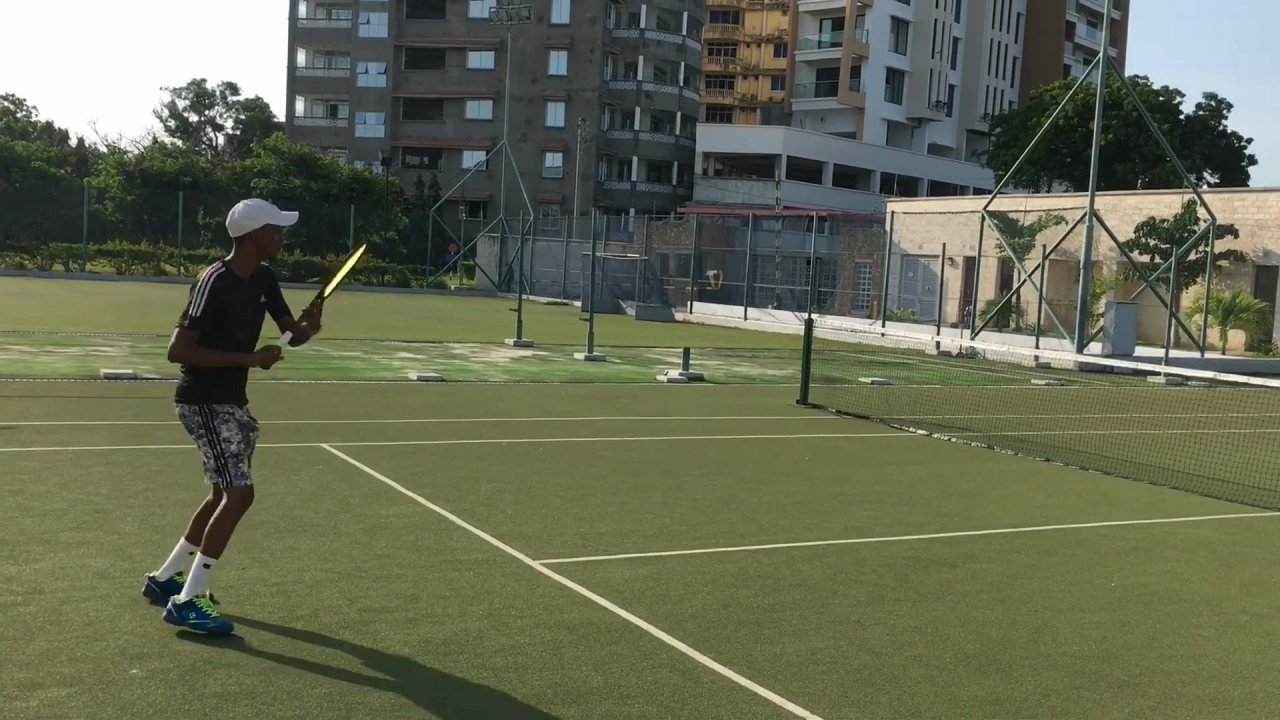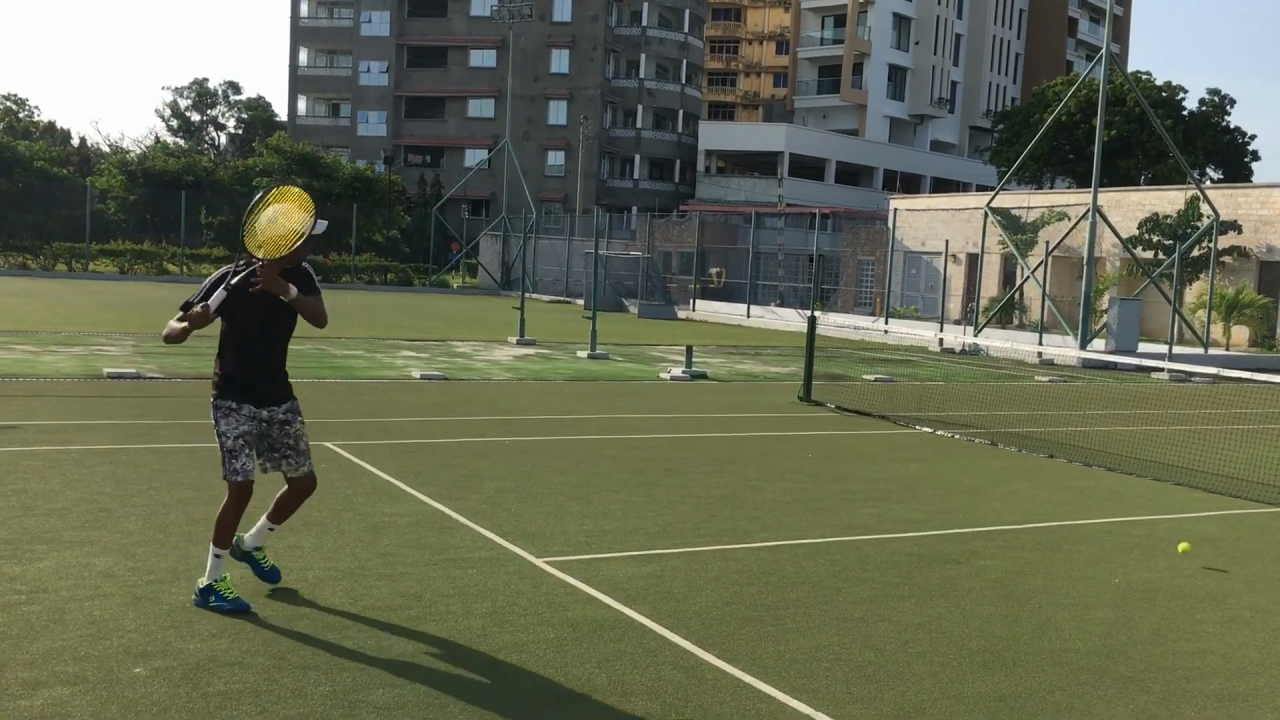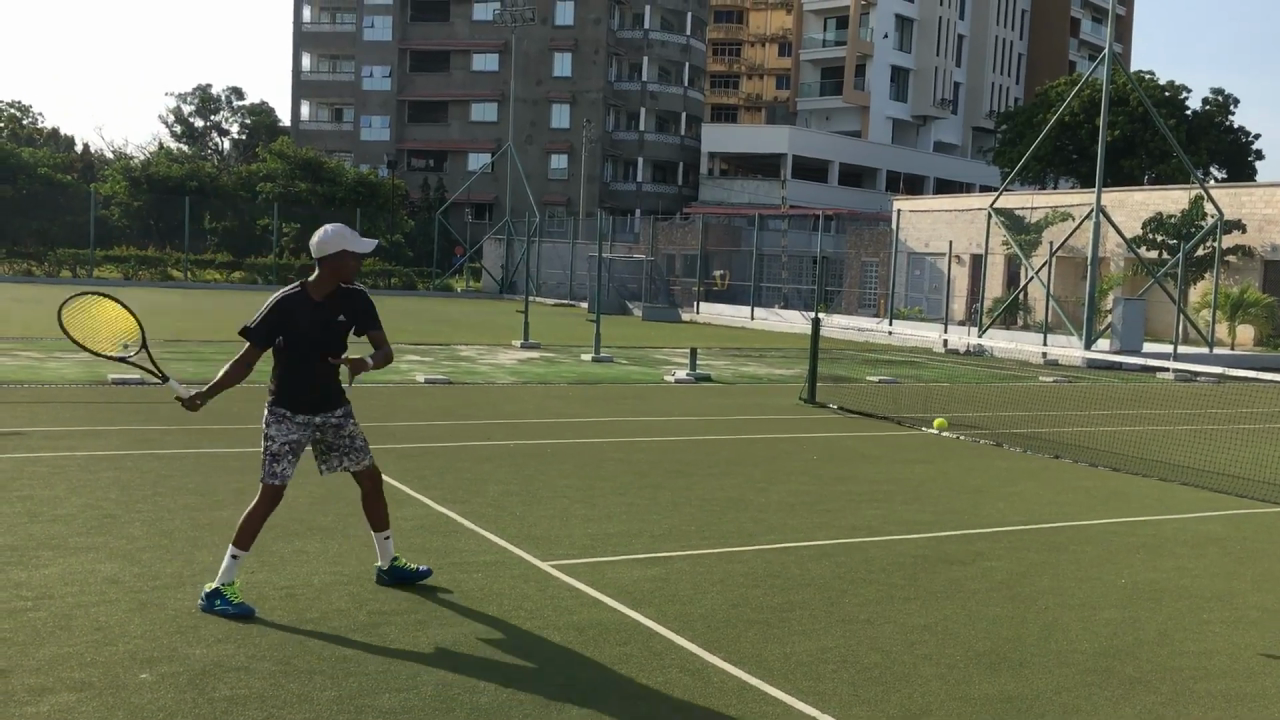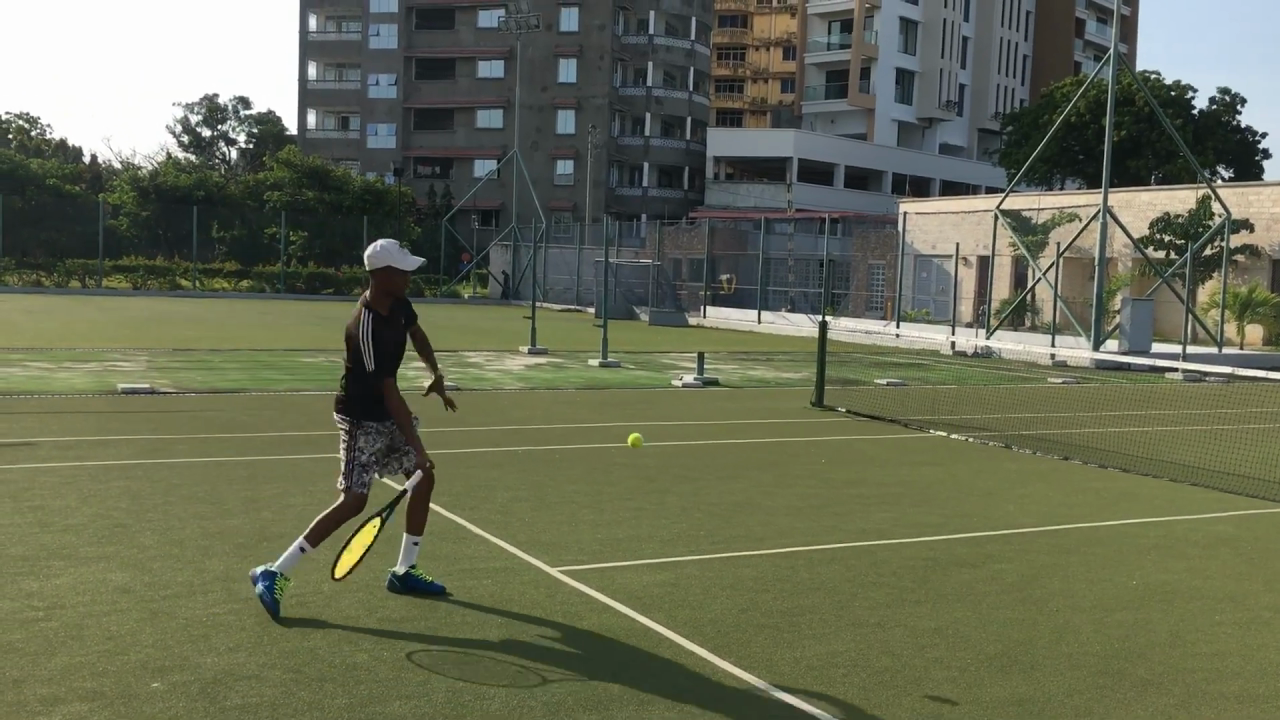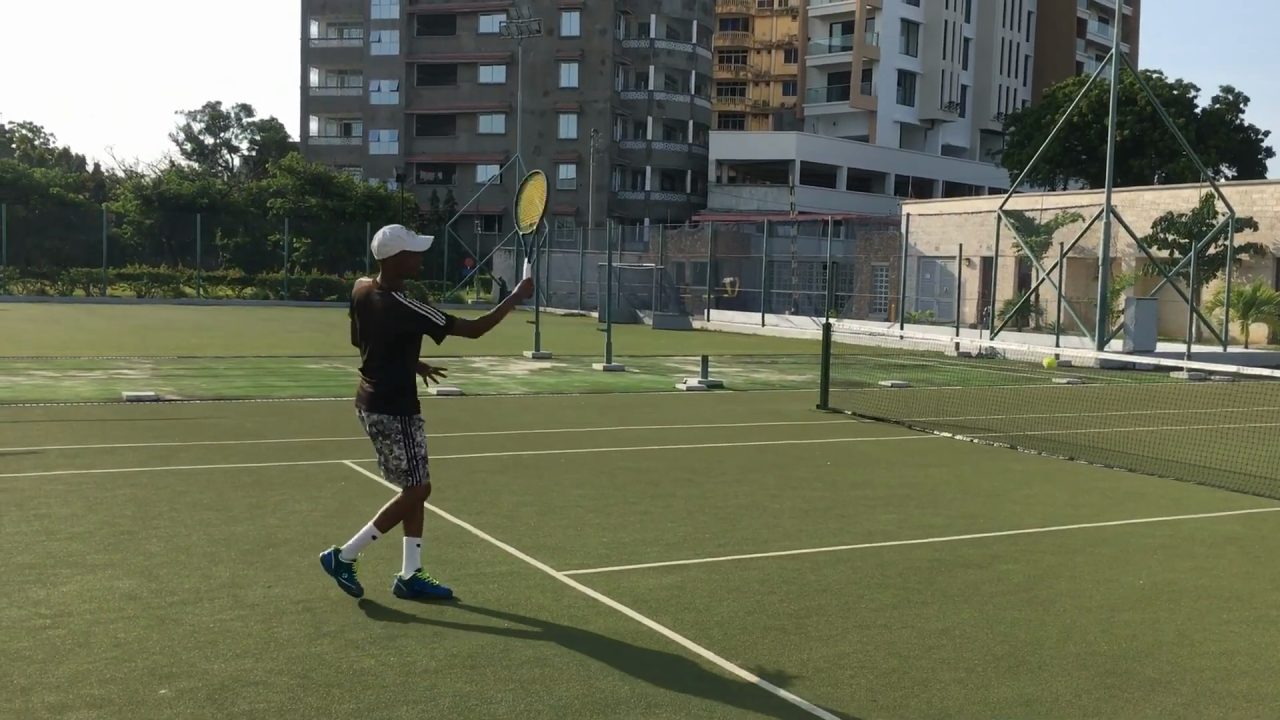
dt=0.3s
person 1, frame 1
left shoulder: (266, 279)
right shoulder: (214, 282)
left elbow: (297, 337)
right elbow: (178, 352)
left wrist: (308, 324)
right wrist: (246, 358)
left hip: (233, 402)
right hip: (205, 403)
left knee: (225, 495)
right knee: (241, 494)
left ankle: (164, 580)
right ankle: (188, 600)
person 1, frame 2
left shoulder: (298, 277)
right shoulder: (227, 280)
left elbow: (320, 319)
right elbow: (171, 331)
left wrist: (285, 291)
right wrist: (191, 322)
left hip: (279, 399)
right hip: (233, 401)
left knee: (305, 482)
right knee: (241, 489)
left ankle: (251, 543)
right ankle: (210, 583)
person 1, frame 3
left shoulder: (356, 300)
right shoulder: (284, 304)
left elbow: (384, 350)
right elbow: (245, 361)
left wrist: (367, 363)
right wrist: (204, 395)
left hip: (333, 408)
right hip: (287, 412)
left knee: (371, 479)
right knee: (270, 494)
left ankle: (388, 563)
right ankle: (220, 587)
person 1, frame 4
left shoulder: (397, 303)
right shoulder: (367, 328)
left elbow: (417, 335)
right elbow: (391, 395)
left wrist: (436, 374)
right wrist: (417, 449)
left hip: (390, 413)
right hip: (361, 418)
left knee: (424, 481)
right knee: (352, 502)
left ankle: (404, 571)
right ankle: (274, 573)
person 1, frame 5
left shoulder: (361, 289)
right shoulder: (404, 307)
right elbow: (472, 329)
right wrist: (516, 298)
left hip: (371, 402)
right hip: (393, 410)
left knee: (415, 488)
right knee: (414, 491)
left ankle: (410, 575)
right ankle: (343, 556)
